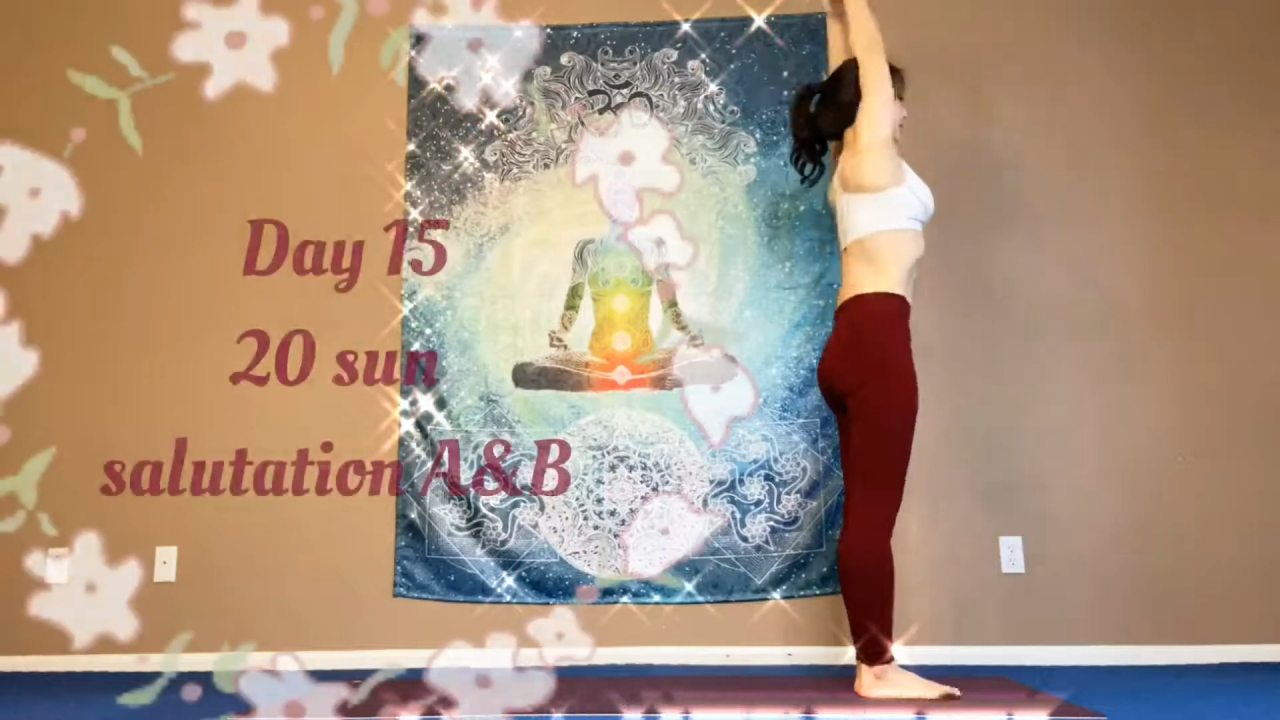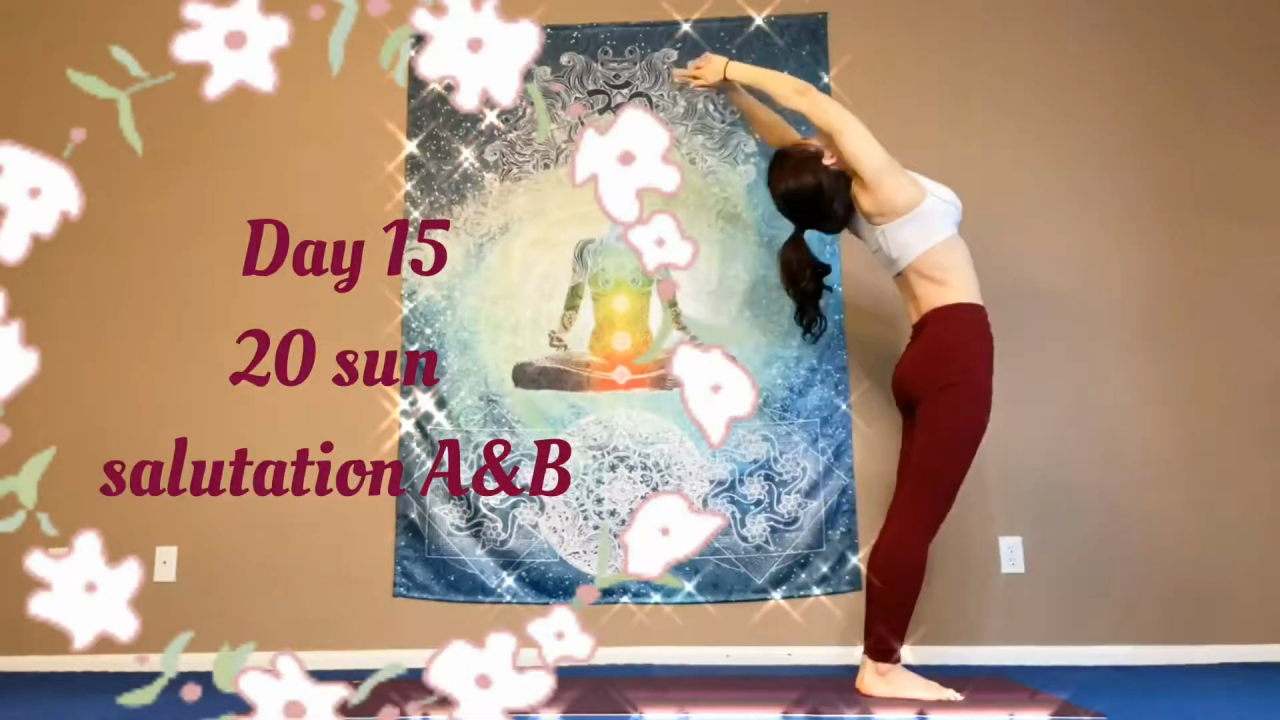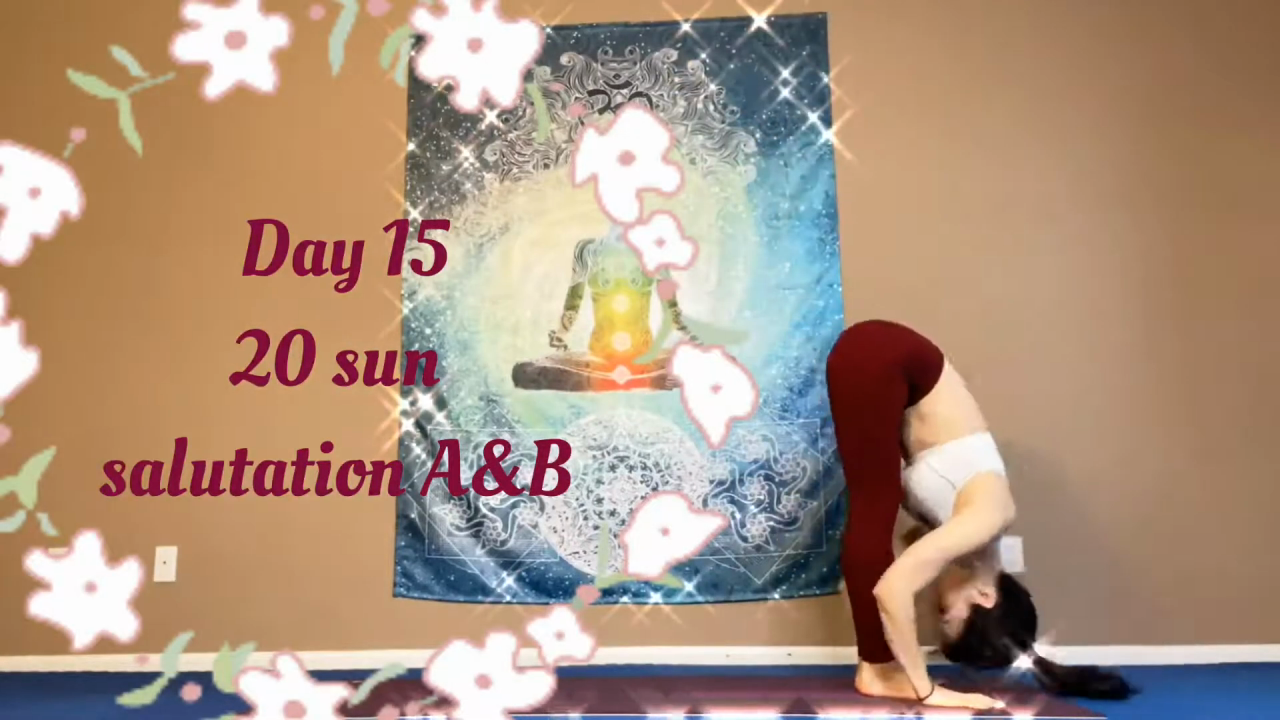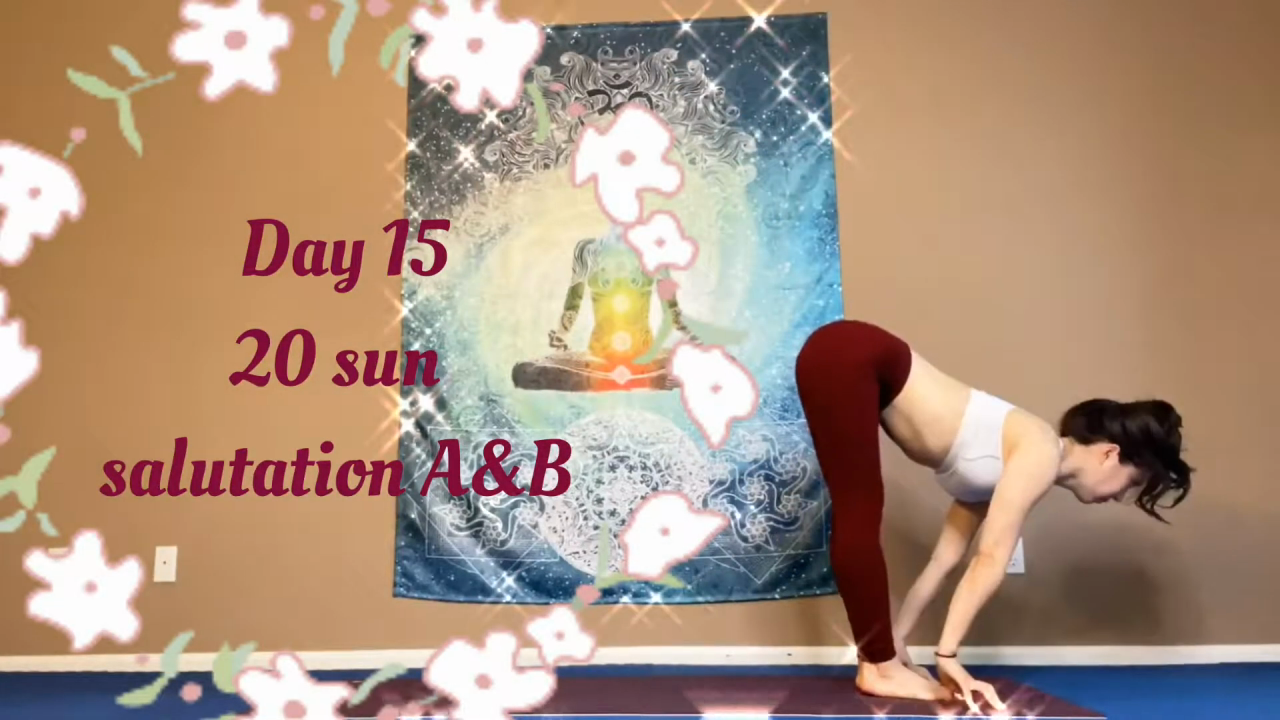
dt=0.4s
person 1, frame 1
left shoulder: (853, 163)
right shoulder: (870, 149)
left elbow: (853, 64)
right elbow: (869, 60)
left hip: (857, 345)
right hip: (874, 339)
left knee: (867, 513)
right knee: (872, 513)
left ankle: (876, 661)
right ankle: (876, 668)
person 1, frame 2
left shoulder: (848, 197)
right shoulder: (882, 184)
left elbow: (789, 142)
right elbow: (821, 106)
left wrist: (733, 86)
right wrist: (735, 73)
left hip: (931, 360)
right hip: (956, 355)
left knee: (910, 518)
right knee: (918, 519)
left ankle: (881, 662)
right ankle: (881, 667)
person 1, frame 3
right shoulder: (990, 514)
right elbow: (891, 589)
left hip: (884, 354)
right hip: (878, 353)
left knee: (874, 515)
right knee: (875, 515)
left ankle: (878, 667)
right ankle: (877, 670)
person 1, frame 4
left shoulder: (1005, 470)
right shoulder: (1040, 453)
left elbow: (946, 554)
right elbow: (991, 556)
left wrist: (894, 638)
right wrist: (946, 655)
left hip: (858, 363)
right hip: (847, 357)
left knee: (859, 517)
right knee: (858, 517)
left ankle: (881, 659)
right ankle: (879, 666)
person 2, frame 1
right shoulder: (588, 250)
left elbow: (670, 304)
right elbow: (571, 305)
left wrist: (689, 336)
right wrist: (558, 338)
left hip: (645, 357)
right hip: (597, 359)
right knee: (525, 373)
person 2, frame 2
right shoulder: (588, 250)
left elbow: (670, 303)
right elbow: (572, 304)
left wrist: (687, 337)
right wrist: (559, 336)
left hip: (645, 358)
right hip: (599, 357)
right knee: (524, 373)
person 2, frame 3
right shoulder: (588, 250)
left elbow: (669, 303)
right elbow: (572, 303)
left wrist: (686, 336)
right wrist: (560, 335)
left hip: (645, 358)
right hip: (599, 358)
right knee: (524, 372)
person 2, frame 4
right shoulder: (588, 250)
left elbow: (670, 304)
right elbow: (572, 304)
right wrist: (560, 334)
left hip: (645, 359)
right hip: (598, 357)
right knee: (524, 372)
